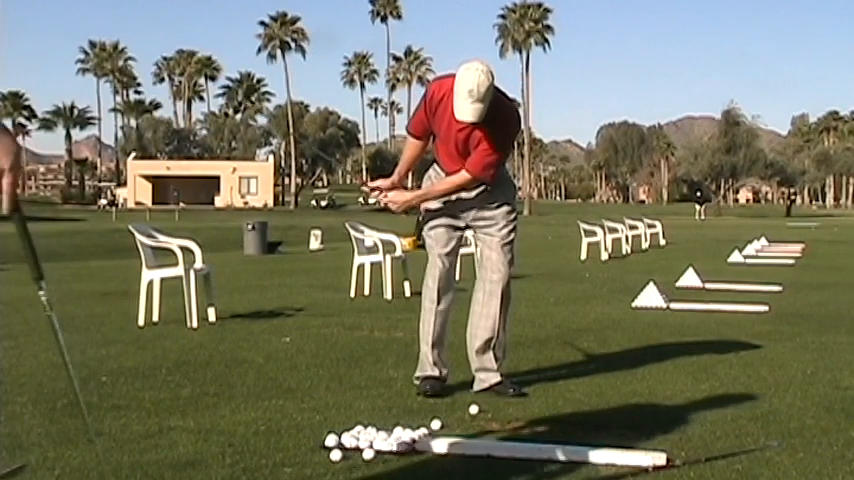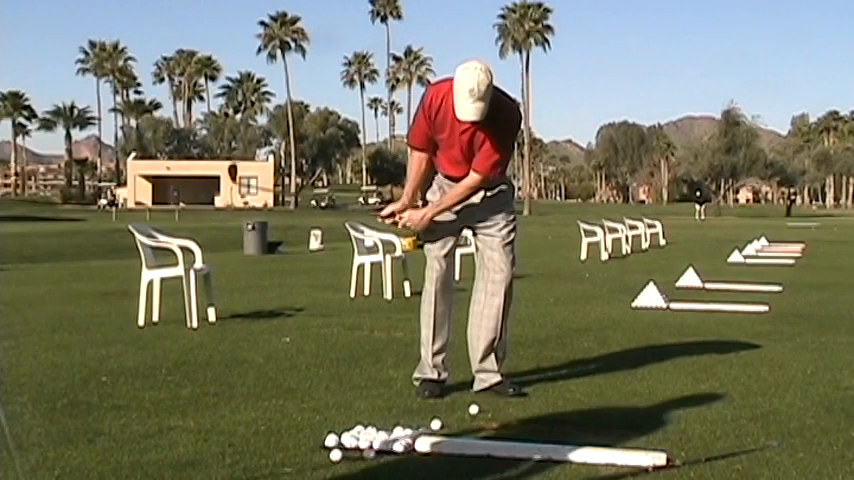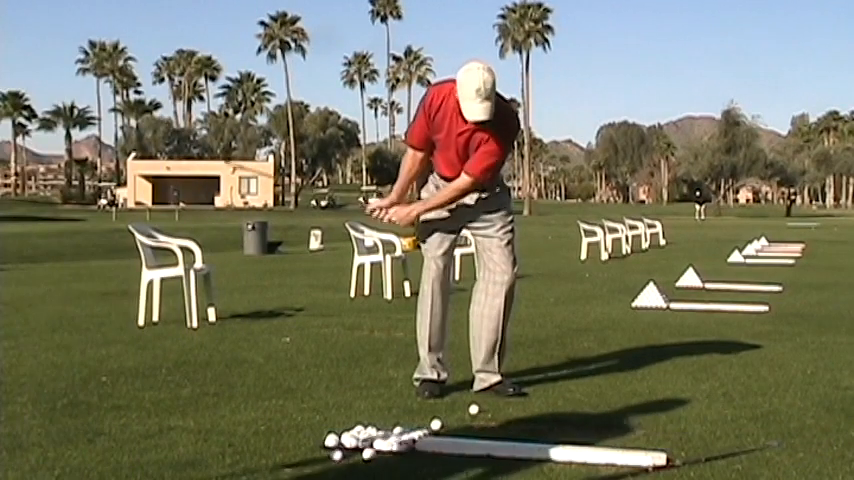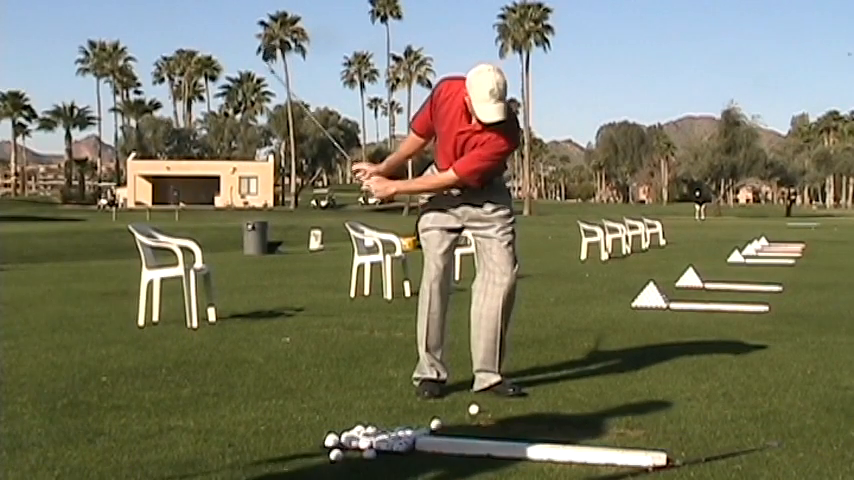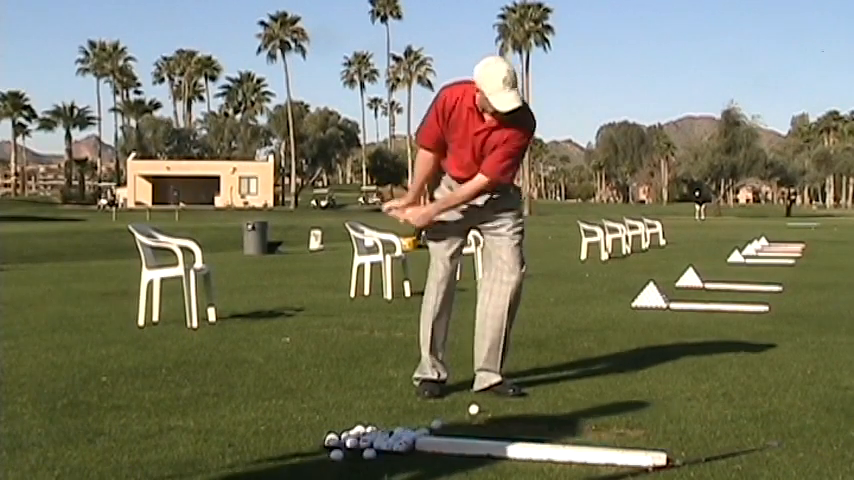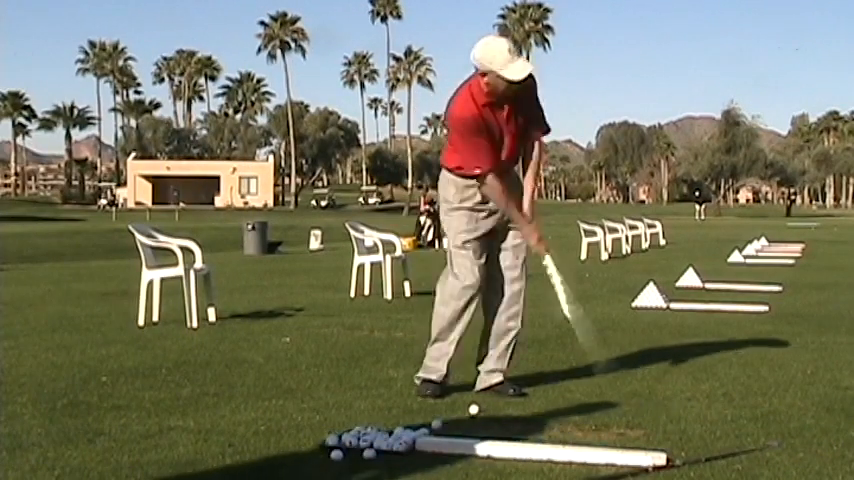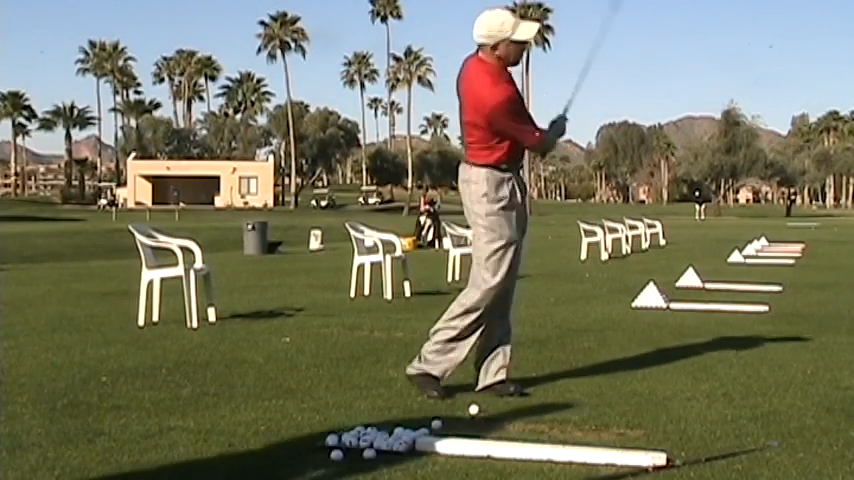
dt=0.2s
person 1, frame 1
left shoulder: (506, 118)
right shoulder: (437, 90)
left elbow: (470, 176)
right elbow: (419, 136)
left wrist: (413, 198)
right wrist: (397, 180)
left hip: (490, 191)
right hip: (443, 183)
left knee: (496, 274)
right knee: (439, 270)
left ankle: (487, 371)
right ankle: (431, 368)
person 1, frame 2
left shoulder: (507, 115)
right shoulder: (434, 96)
left elbow: (479, 177)
right elbow: (421, 152)
left wrist: (428, 213)
right wrist: (407, 200)
left hip: (491, 194)
right hip: (443, 186)
left knee: (498, 274)
right knee: (438, 273)
left ankle: (488, 371)
right ankle: (430, 371)
person 1, frame 3
left shoulder: (505, 121)
right shoulder: (435, 97)
left elbow: (470, 180)
right elbow: (417, 150)
left wrist: (417, 210)
right wrist: (396, 196)
left hip: (487, 197)
right hip: (440, 187)
left knee: (501, 275)
right knee: (435, 274)
left ankle: (488, 372)
right ankle: (430, 370)
person 1, frame 4
left shoulder: (505, 133)
right shoulder: (445, 91)
left elbow: (454, 178)
right elbow: (420, 134)
left wrist: (395, 188)
right wrist: (384, 168)
left hip: (486, 198)
right hip: (441, 193)
left knee: (501, 276)
right knee: (435, 274)
left ankle: (488, 372)
right ankle: (429, 370)
person 1, frame 5
left shoulder: (521, 123)
right shoulder: (450, 98)
left elbow: (485, 181)
right elbow: (429, 150)
left wrist: (431, 212)
right wrist: (412, 199)
left hip: (497, 197)
right hip: (450, 190)
left knee: (507, 276)
right knee: (441, 275)
left ankle: (489, 372)
right ankle: (431, 370)
person 1, frame 6
left shoulder: (522, 88)
right shoulder: (465, 109)
left elbow: (533, 137)
right elbow: (486, 176)
left wrist: (529, 186)
right wrist: (525, 225)
left hip: (508, 186)
right hip: (464, 190)
left knee: (512, 278)
right knee: (466, 279)
left ankle: (492, 372)
right ankle: (433, 370)
person 1, frame 7
left shoulder: (475, 66)
right shoulder: (496, 95)
right elbow: (538, 143)
left wrist: (538, 132)
right wrist: (554, 131)
left hip: (504, 178)
right hip: (490, 184)
left knee: (502, 278)
right knee: (489, 280)
left ankle: (492, 371)
right ankle: (430, 363)
